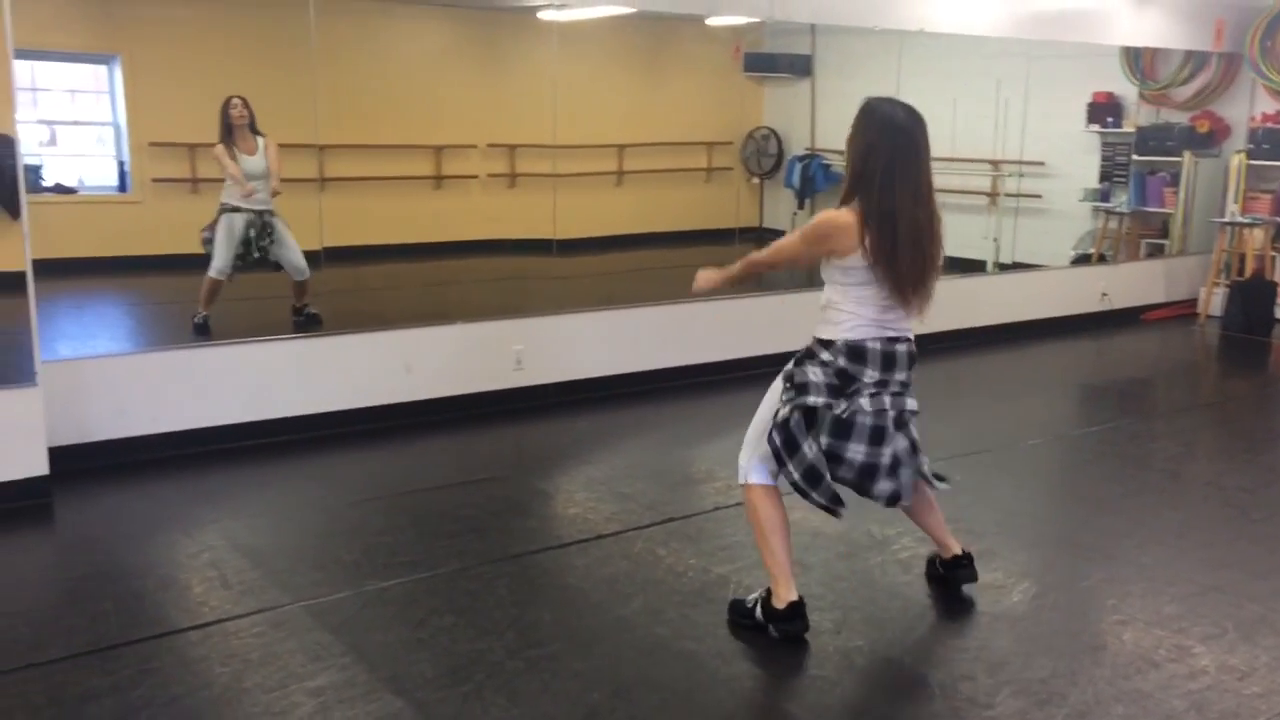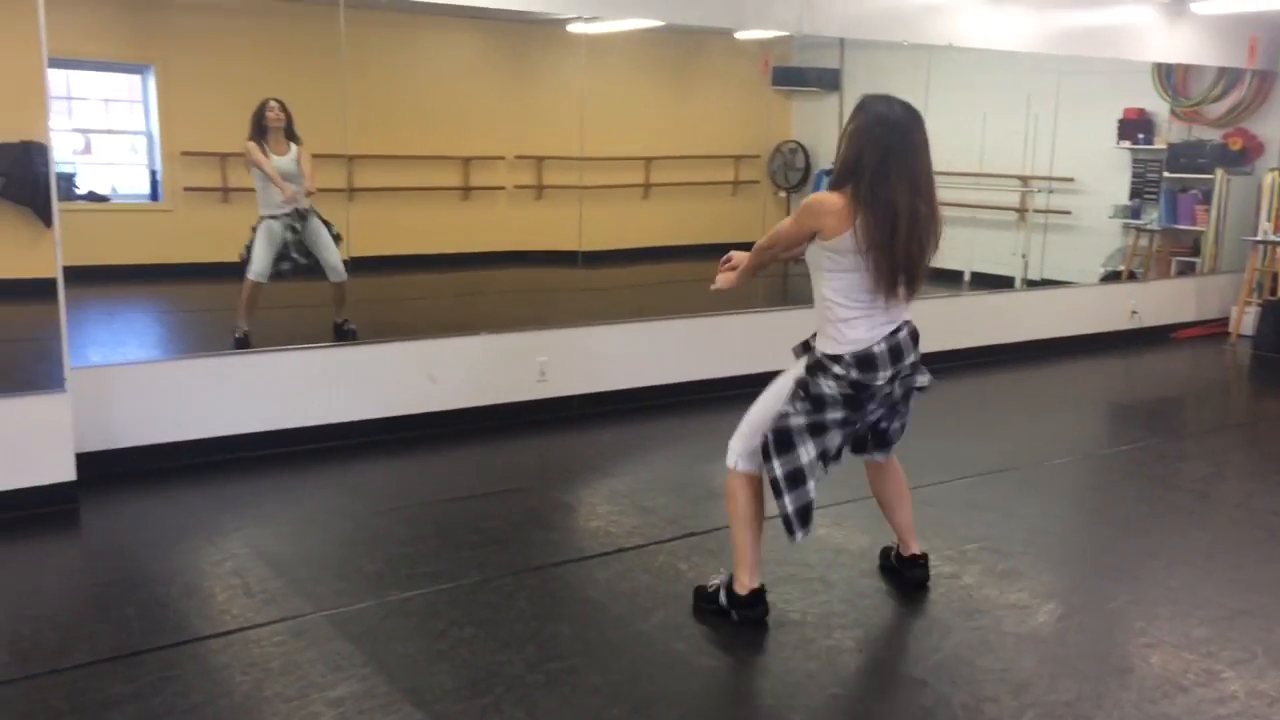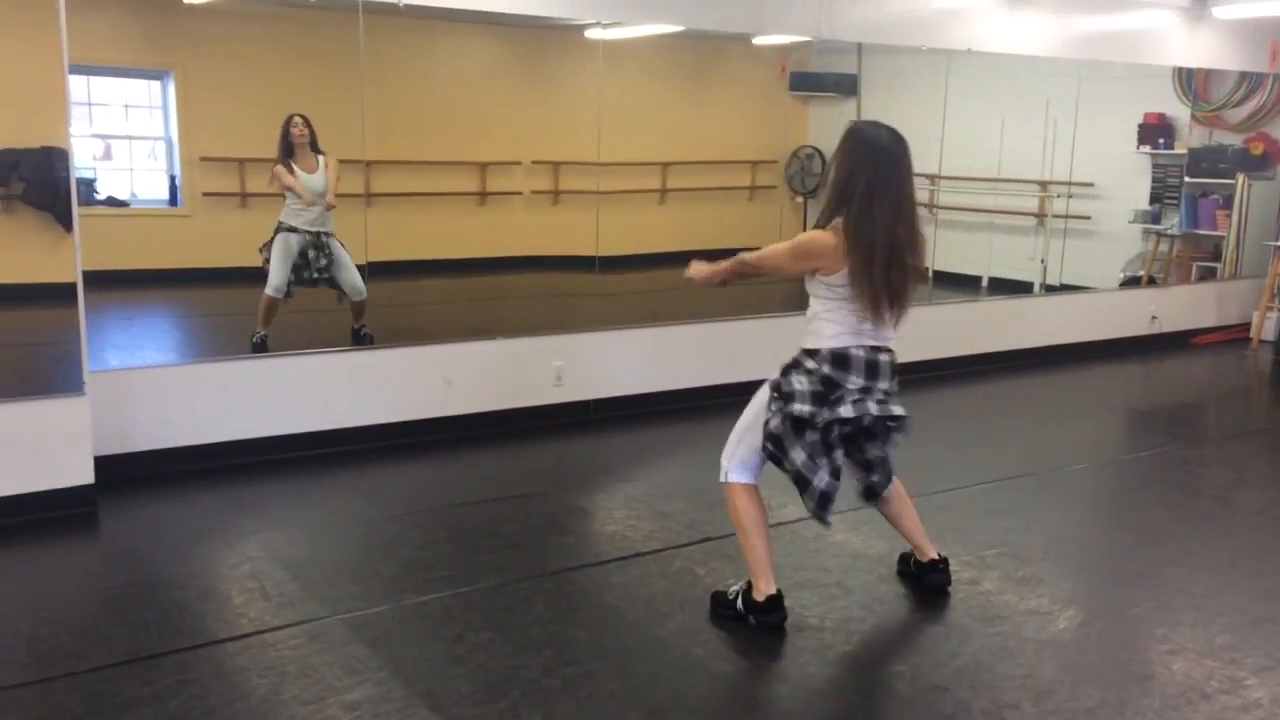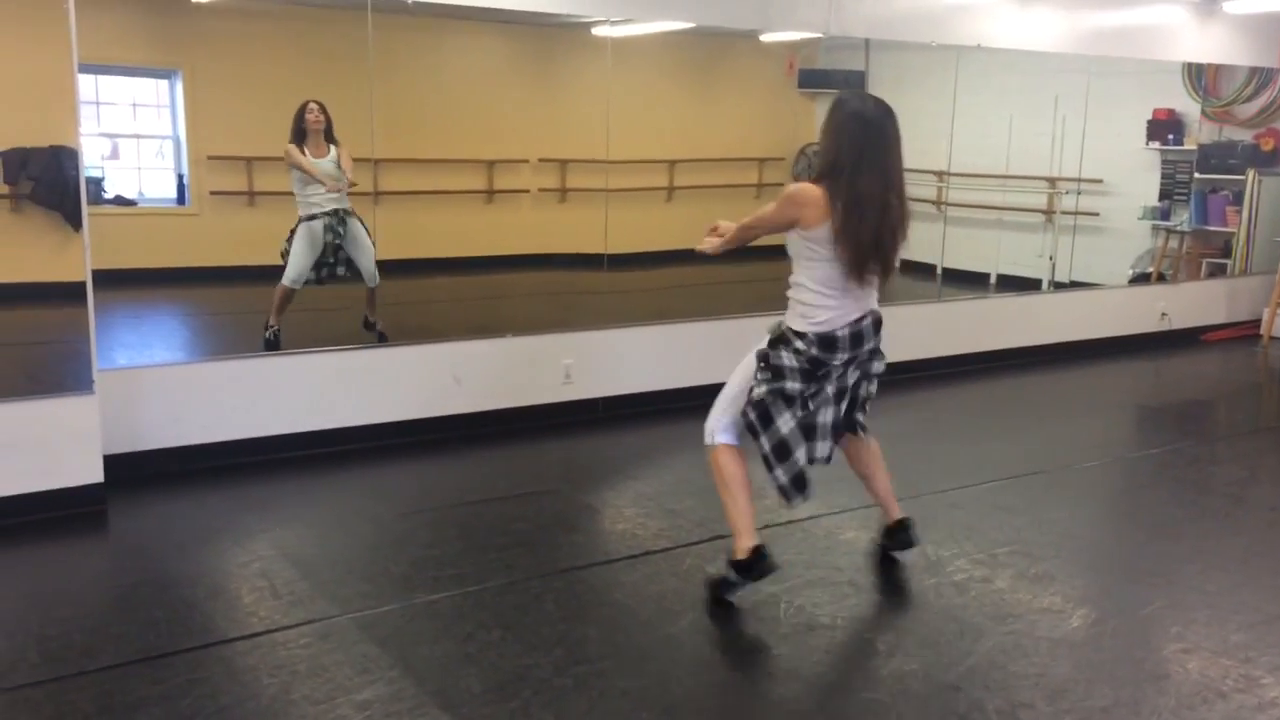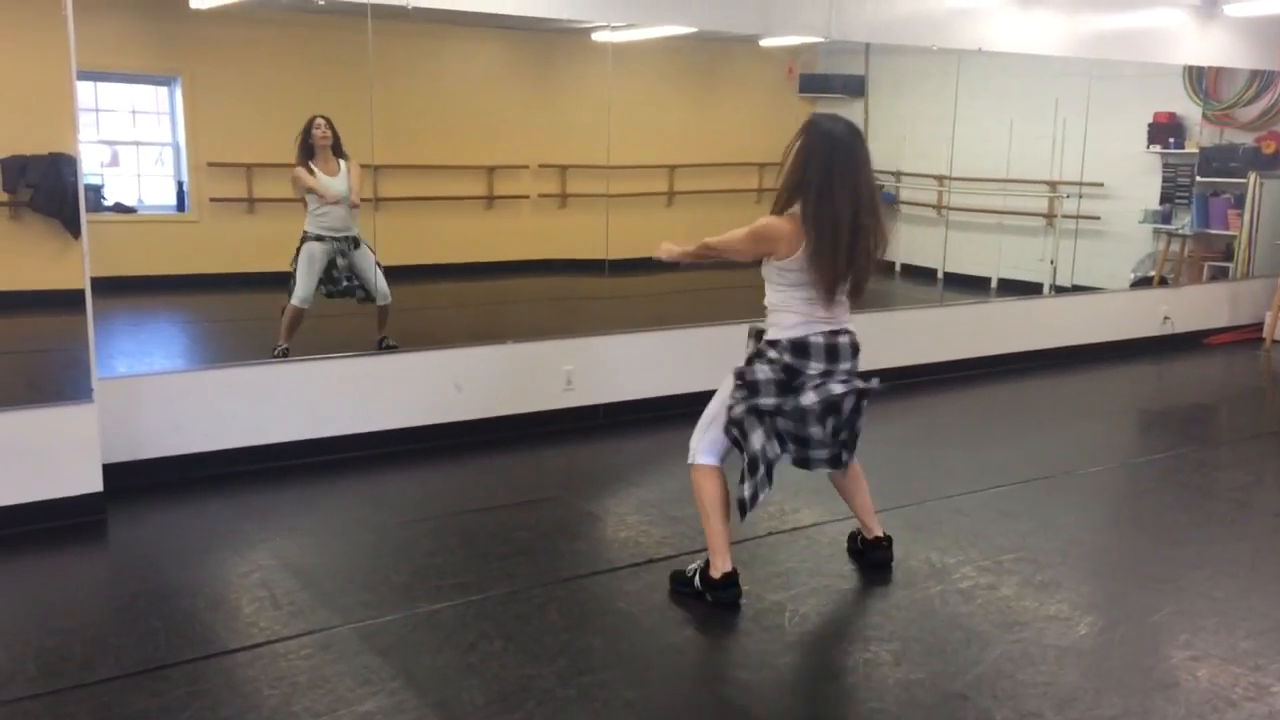
dt=0.2s
person 1, frame 1
left shoulder: (837, 224)
right shoulder: (919, 219)
left elbow: (773, 258)
left wrist: (721, 276)
right wrist: (756, 265)
left hip: (832, 364)
right hip: (894, 361)
left knee: (758, 467)
right knee: (894, 460)
left ankle: (783, 602)
right ankle: (953, 556)
person 1, frame 2
left shoulder: (829, 207)
right shoulder: (916, 214)
left elbow: (775, 244)
left wrist: (740, 270)
right wrist: (752, 258)
left hip: (838, 368)
right hip: (895, 355)
left knee: (744, 456)
right knee: (875, 449)
left ankle: (744, 590)
right ankle: (911, 555)
person 1, frame 3
left shoulder: (823, 246)
right shoulder: (902, 238)
left elbow: (758, 264)
left wrist: (715, 272)
right wrist: (739, 263)
left hip: (817, 373)
right hip: (877, 372)
left knee: (738, 468)
right knee: (874, 470)
left ankle: (763, 595)
right ankle: (930, 560)
person 1, frame 4
left shoulder: (806, 198)
right shoulder: (886, 206)
left elbow: (753, 225)
left wrist: (720, 242)
right wrist: (736, 228)
left hip: (805, 346)
right hip: (860, 338)
left knee: (723, 431)
right knee: (847, 424)
left ankle: (748, 552)
right ankle: (896, 522)
person 1, frame 5
left shoulder: (777, 230)
right shoulder: (861, 226)
left elbow: (721, 249)
left wrist: (681, 254)
right wrist: (702, 249)
left hip: (782, 359)
right hip: (837, 354)
left knee: (705, 451)
right knee: (833, 446)
left ankle: (720, 573)
right ankle: (874, 539)
person 2, frame 1
left shoulder: (266, 143)
right shoulder: (222, 148)
left elbow: (274, 166)
right elbow: (231, 169)
left wrist: (275, 182)
right wrist: (244, 186)
left hip: (264, 213)
right hip: (233, 213)
left knee: (299, 267)
right knee: (220, 267)
left ankle: (301, 306)
right ankle: (201, 314)
person 2, frame 2
left shoulder: (299, 149)
right shoulder: (253, 147)
left elbow: (306, 168)
right elbow: (268, 167)
left wrist: (308, 183)
right wrist: (284, 188)
left hip: (304, 215)
right hip: (272, 218)
left knee: (337, 268)
right knee: (258, 269)
left ankle: (340, 322)
right ankle: (242, 328)
person 2, frame 3
left shoulder: (328, 161)
right shoulder: (282, 167)
left elbow: (332, 181)
right elbow: (292, 185)
left wrist: (330, 196)
right wrist: (304, 196)
left hip: (323, 234)
right hip: (290, 232)
left knee: (357, 288)
right knee: (276, 284)
left ankle: (358, 327)
right ankle: (260, 333)
person 2, frame 4
left shoulder: (338, 150)
right shoulder: (293, 150)
left elbow: (346, 165)
right elbow: (308, 167)
left wrist: (349, 177)
right wrist: (325, 180)
left hip: (344, 217)
right hip: (312, 220)
left knee: (370, 272)
right knee: (294, 276)
left ankle: (372, 320)
right ankle: (272, 324)
person 2, frame 5
left shoulder: (350, 165)
right shoulder: (302, 170)
left elbow: (355, 184)
right elbow: (313, 186)
left wrist: (354, 196)
right wrist: (328, 195)
left hip: (350, 239)
right hip: (317, 240)
left knee: (383, 293)
right knee: (302, 296)
left ankle: (382, 338)
right ankle: (282, 345)
